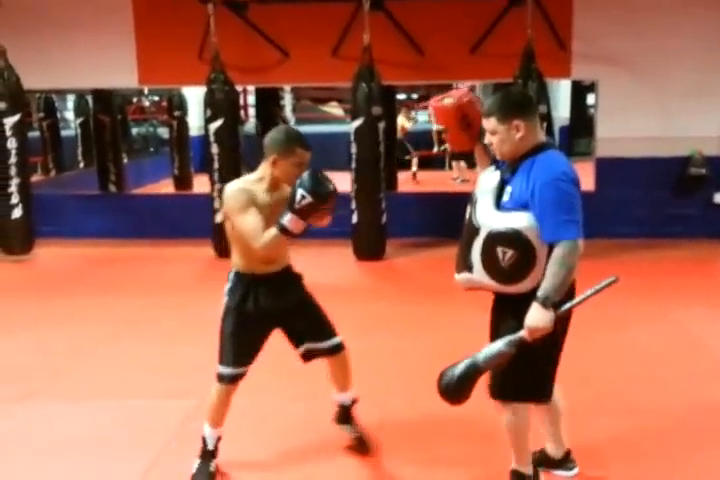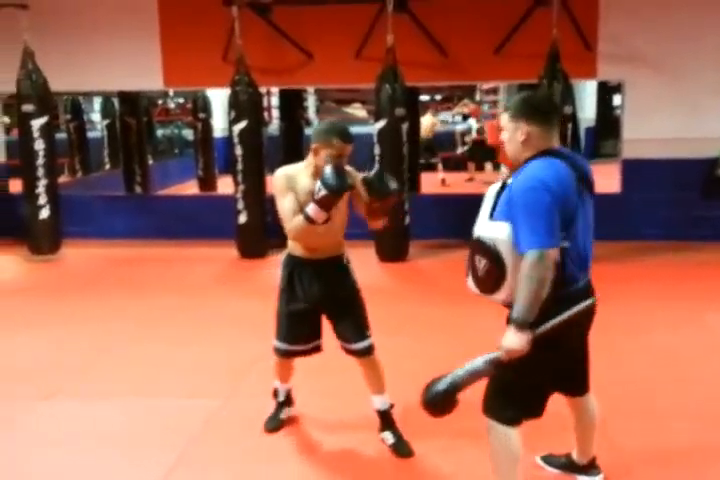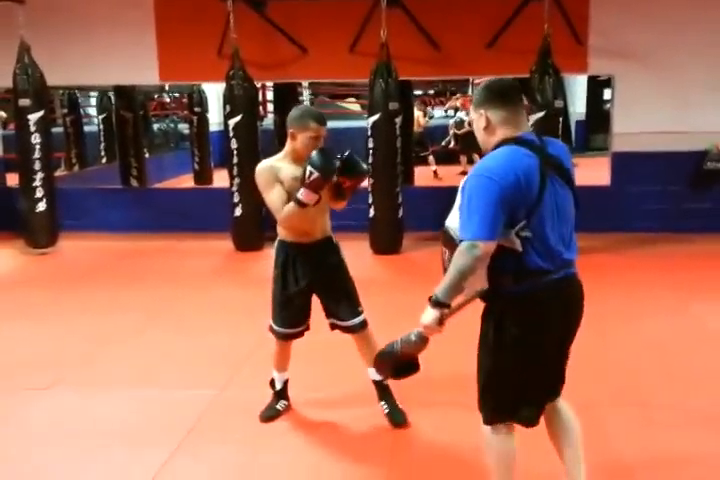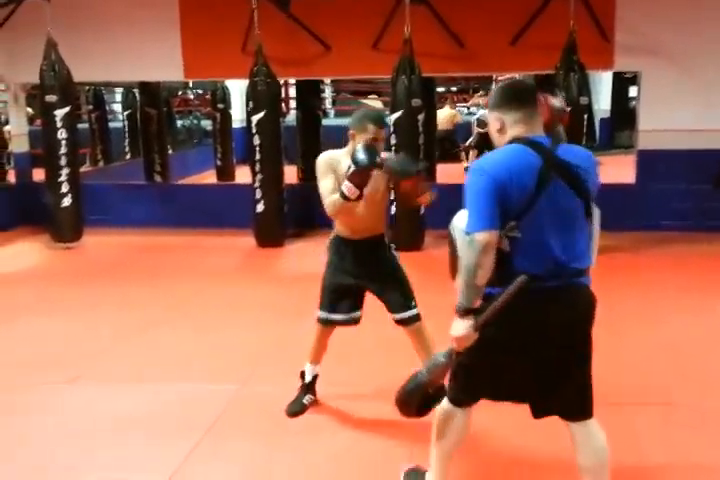
dt=0.4s
person 1, frame 1
left shoulder: (552, 172)
right shoulder: (511, 164)
left elbow: (570, 246)
left wrist: (543, 304)
left hip: (530, 302)
right hip: (511, 293)
left knee: (510, 391)
right knee: (534, 383)
person 1, frame 2
left shoulder: (531, 183)
right shoulder: (573, 167)
left elbow: (538, 259)
left wrist: (521, 325)
left hip: (544, 312)
right hip: (575, 301)
left knee: (501, 412)
right knee: (575, 387)
person 1, frame 3
left shoulder: (491, 171)
right shoulder: (558, 153)
left elbow: (477, 249)
left wrist: (438, 302)
left hip: (519, 304)
right hip: (564, 292)
left knee: (498, 414)
right knee: (549, 397)
person 1, frame 4
left shoulder: (490, 168)
right shoulder: (582, 162)
left elbow: (480, 244)
left wrist: (465, 314)
left hip: (512, 307)
right hip: (572, 301)
left knee: (459, 396)
right knee: (579, 414)
person 2, frame 1
left shoulder: (297, 181)
right shoulder: (237, 193)
left elbow: (321, 219)
right elbow: (262, 246)
left wrist: (320, 207)
right wrist: (296, 214)
left hip: (285, 281)
right hip: (247, 288)
left knee: (334, 350)
right knee: (227, 378)
left ankle: (345, 416)
person 2, frame 2
left shoulder: (348, 177)
right shoulder: (285, 177)
left elbow: (376, 222)
right elbow: (293, 231)
left wrist: (381, 200)
right wrist: (320, 203)
left hip: (336, 269)
right hip: (298, 271)
left knee: (364, 349)
right knee: (285, 351)
left ankle: (387, 423)
right ankle: (283, 401)
person 2, frame 3
left shoulder: (324, 160)
right shoulder: (268, 170)
right elbow: (285, 219)
left wrist: (348, 182)
right wrist: (309, 188)
left hip: (326, 251)
right hip: (291, 256)
left knee: (358, 326)
right knee: (283, 333)
left ankle: (385, 394)
right ankle: (280, 393)
person 2, frame 4
left shoulder: (388, 164)
right shoulder: (330, 160)
right elbow: (331, 207)
right wrist: (352, 183)
left hip: (378, 250)
right hip: (344, 252)
left knee: (412, 321)
right knee: (324, 323)
right ankle: (308, 387)
